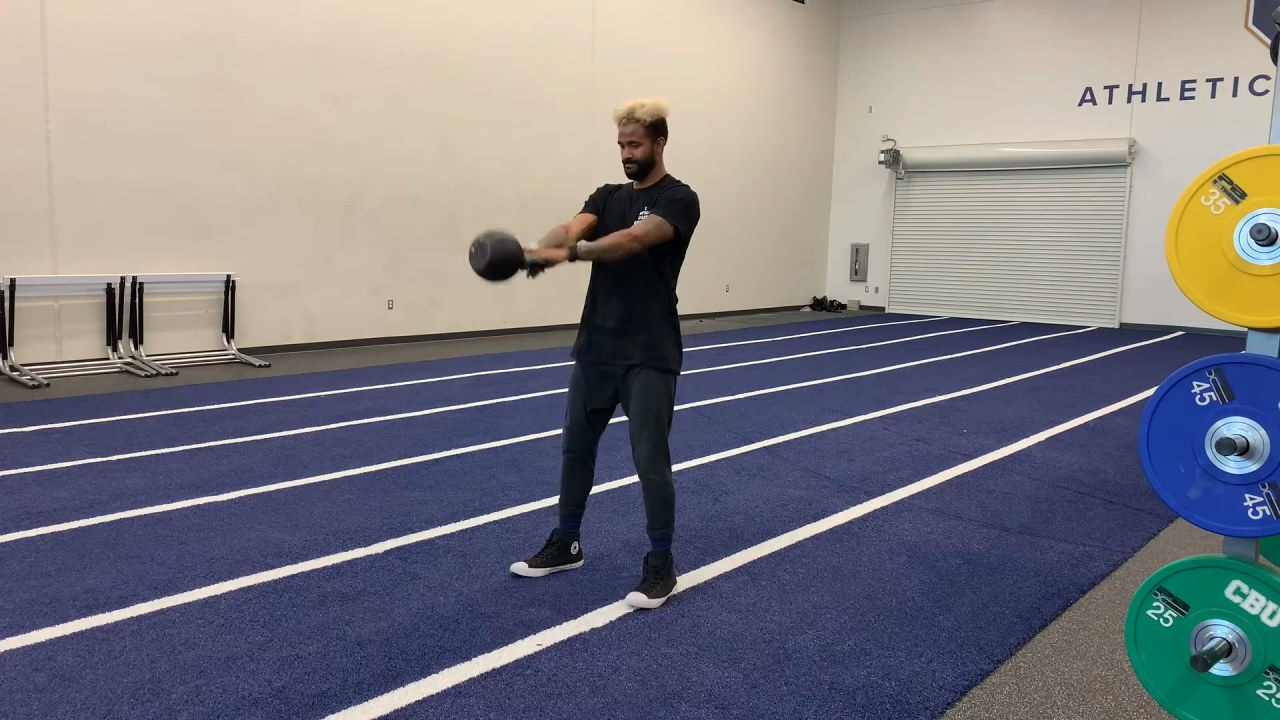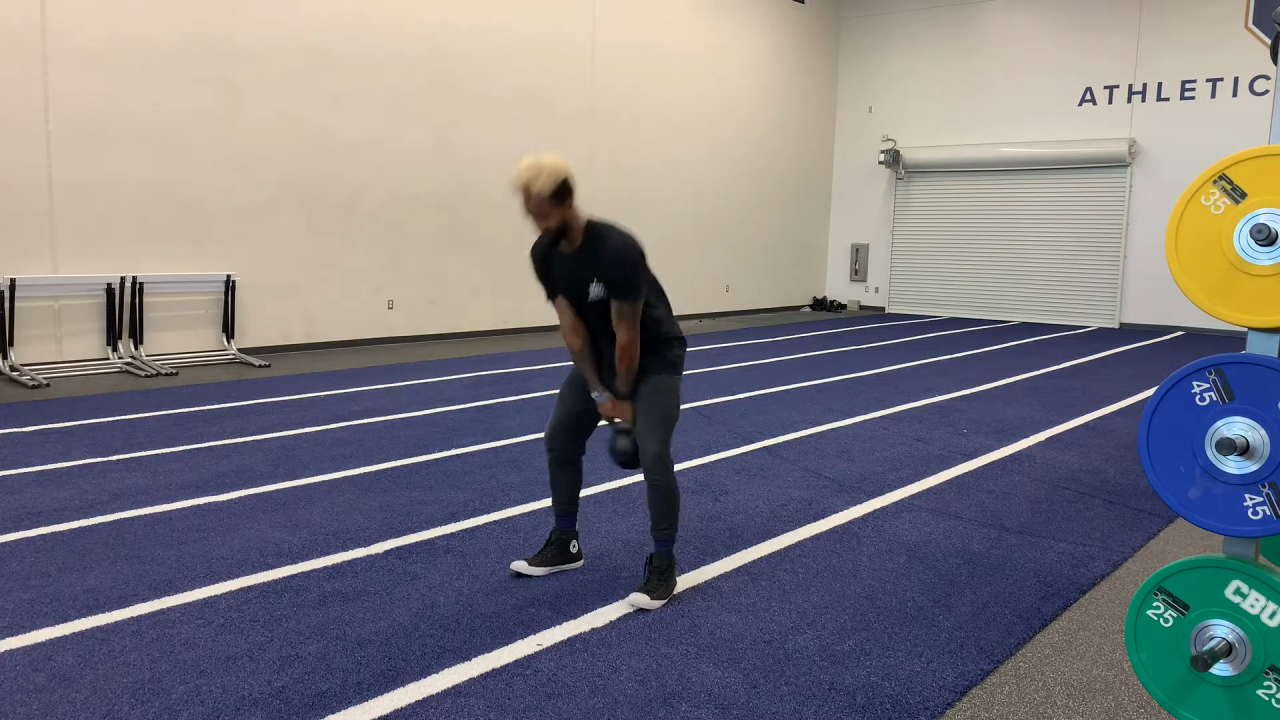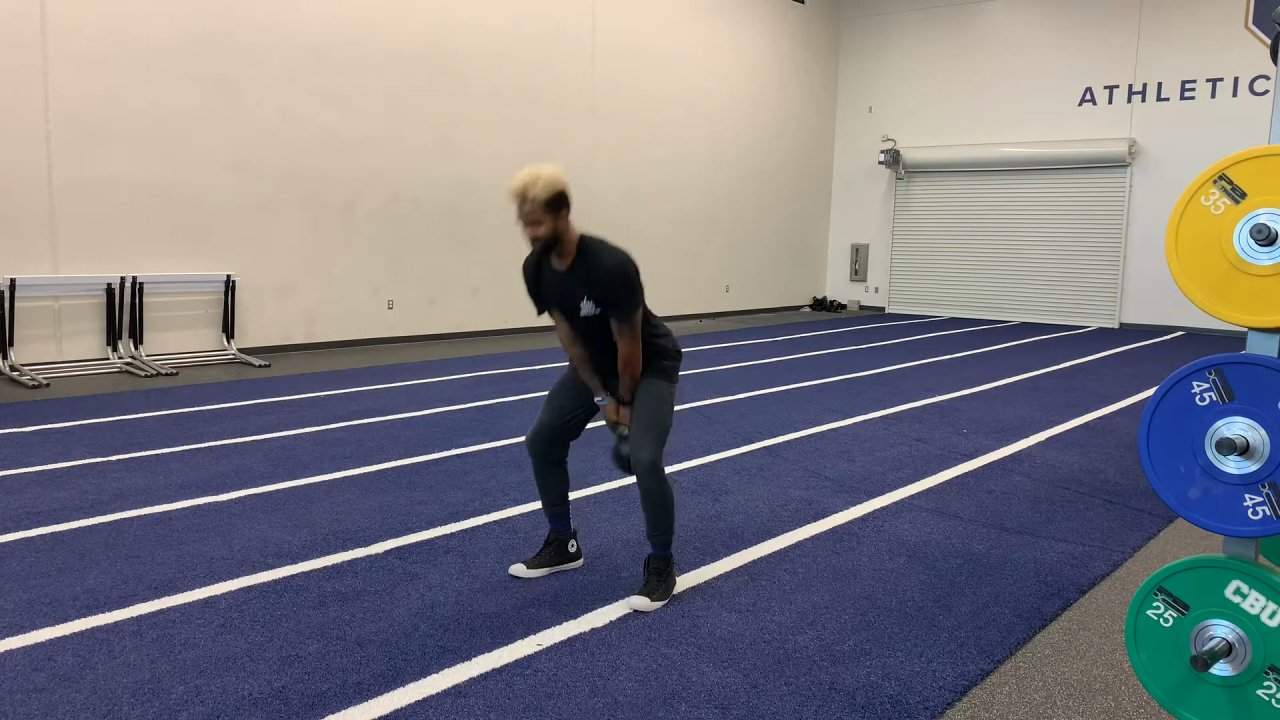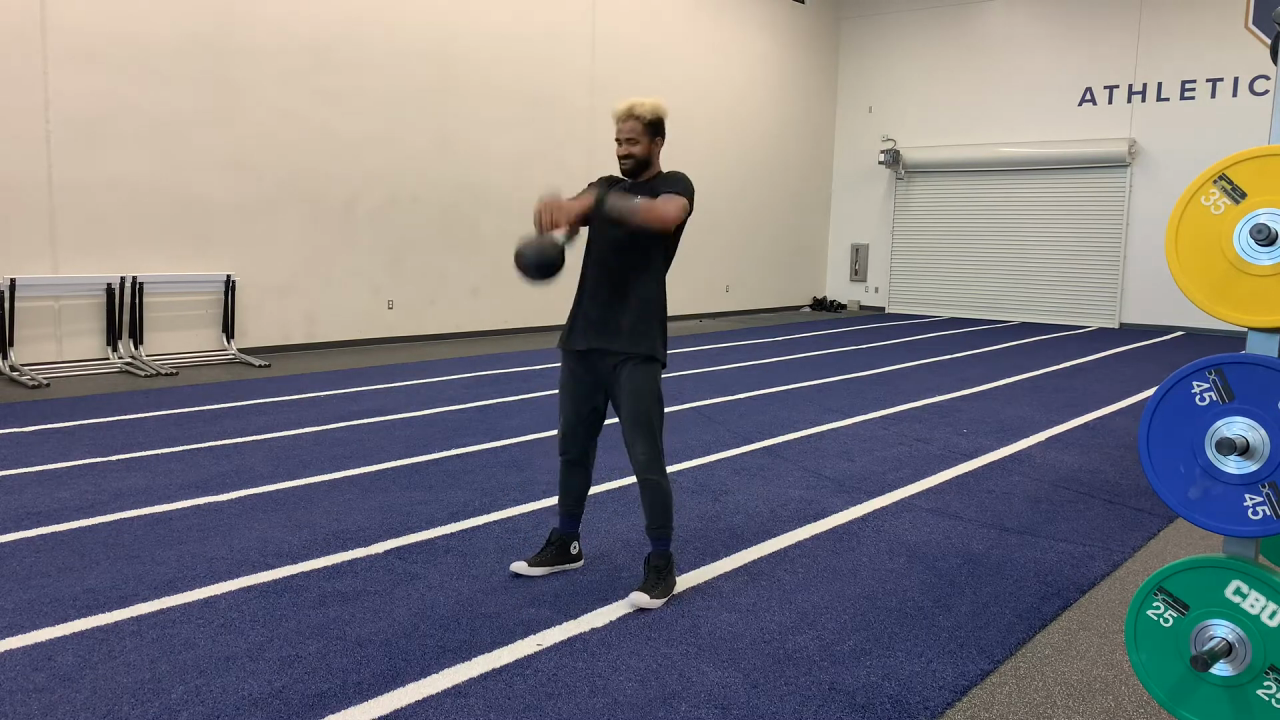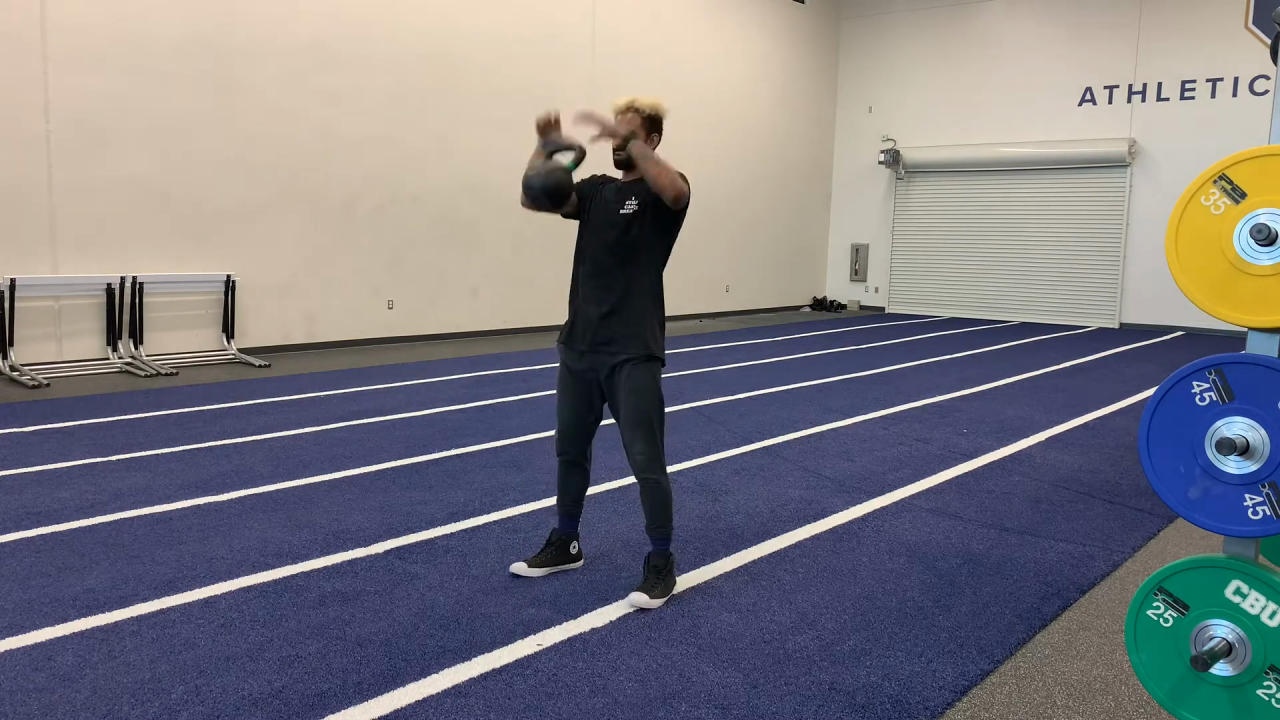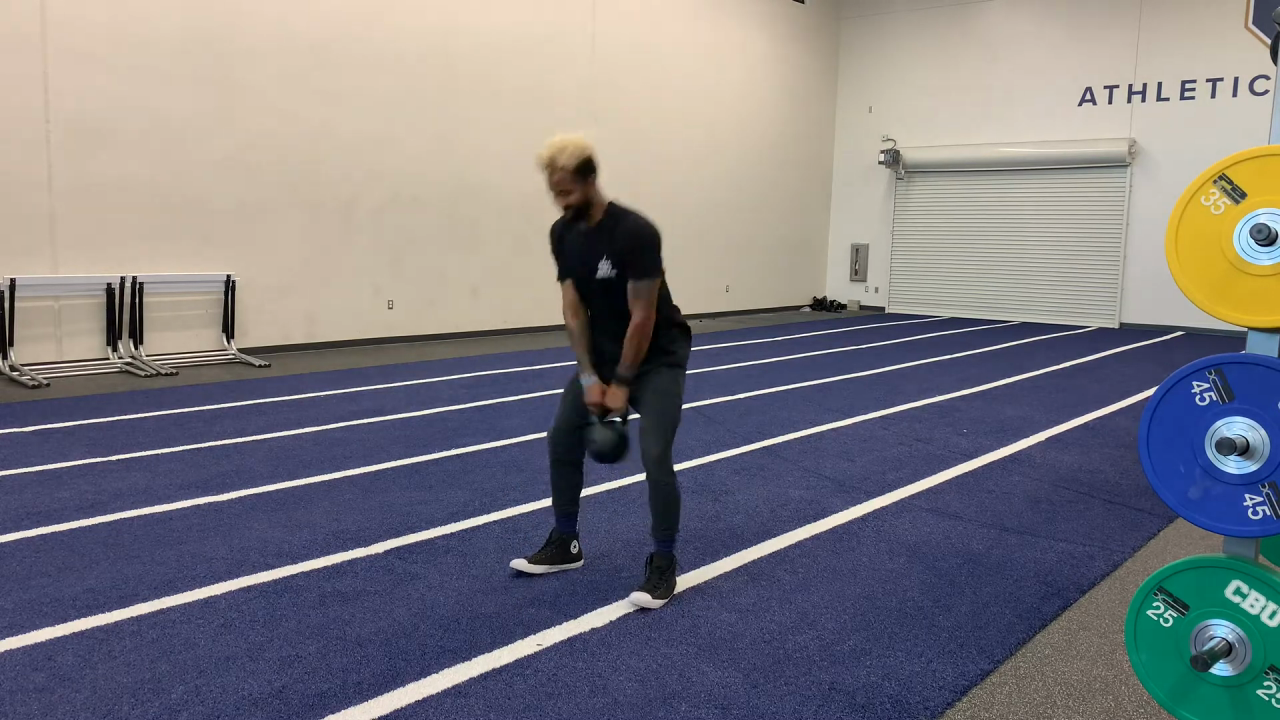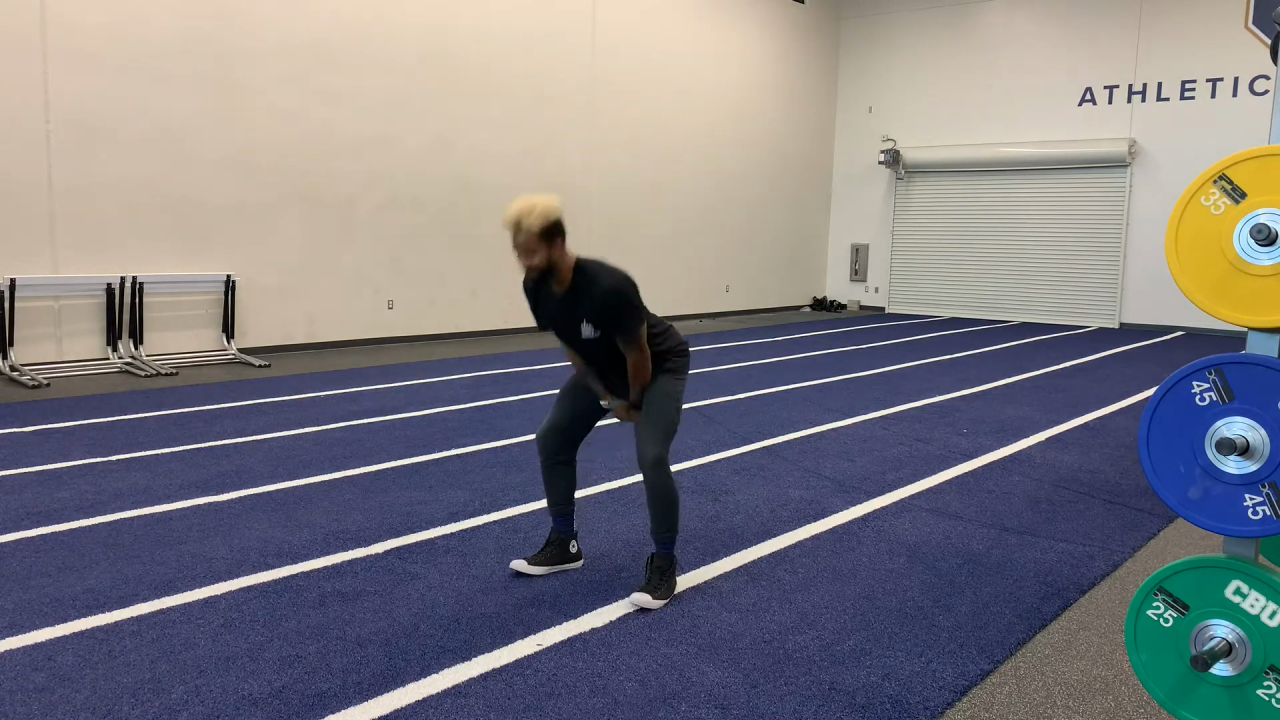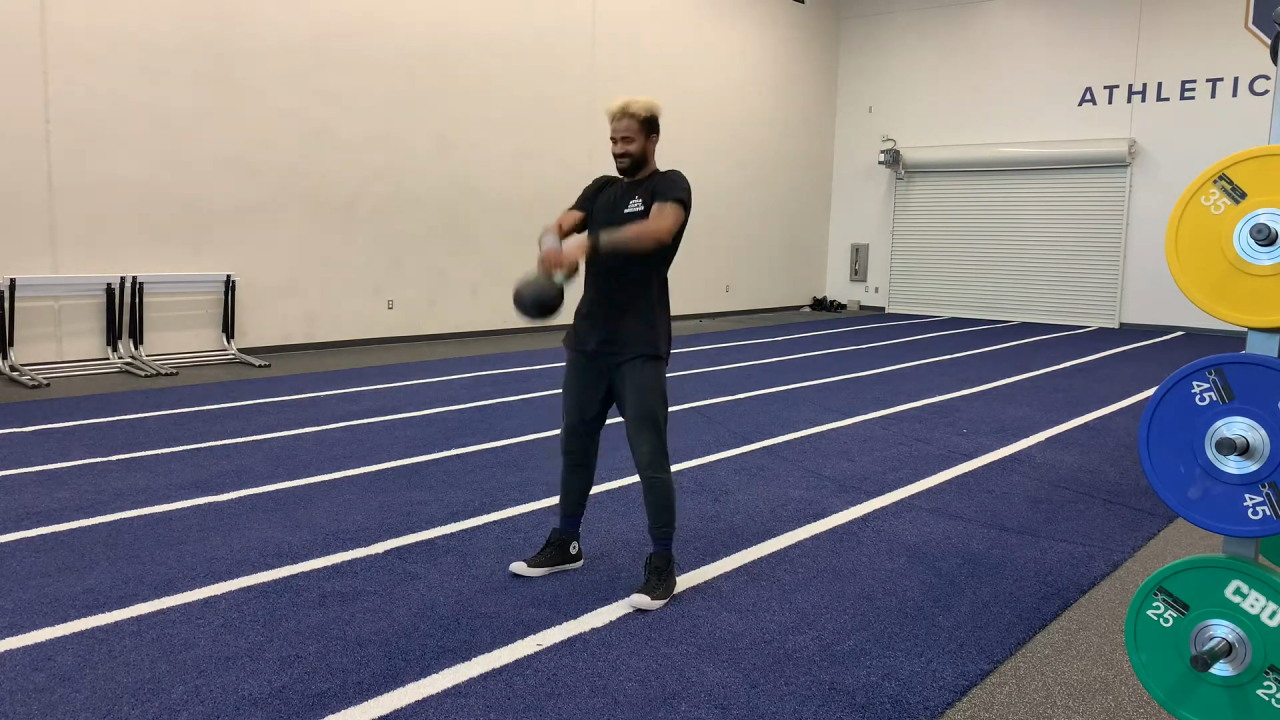
dt=0.4s
person 1, frame 1
left shoulder: (678, 199)
right shoulder: (607, 196)
left elbow: (633, 241)
right elbow: (574, 228)
left wrist: (567, 251)
right wrist: (541, 249)
left hip: (649, 355)
right hip: (596, 348)
left knee: (650, 460)
right knee: (576, 448)
left ankle: (660, 564)
right ankle: (565, 543)
person 1, frame 2
left shoulder: (617, 249)
right shoulder: (544, 254)
left elbow: (628, 335)
right elbow: (571, 327)
left wrist: (625, 396)
right wrist: (598, 391)
left hip: (656, 356)
right hip: (599, 354)
left knee: (653, 454)
right knee: (559, 439)
left ankle: (662, 568)
right ankle: (564, 545)
person 1, frame 3
left shoulder: (612, 268)
right shoulder: (536, 268)
left elbow: (630, 349)
right elbow: (570, 339)
left wrist: (625, 401)
right wrist: (606, 399)
left hip: (651, 363)
right hip: (593, 367)
left knee: (645, 458)
right knee: (542, 440)
left ankle: (662, 565)
right ankle: (562, 543)
person 1, frame 4
left shoulder: (672, 187)
right shoulder: (603, 187)
left elbow: (664, 217)
right elbow: (563, 216)
left wrist: (598, 204)
right wrist: (553, 210)
left hip: (635, 351)
right hip: (582, 344)
left knee: (645, 457)
right knee: (573, 449)
left ankle: (661, 564)
right ankle: (566, 543)
person 1, frame 5
left shoulder: (661, 187)
right shoulder: (595, 188)
left elbow: (673, 189)
right elbow: (532, 196)
left wrist: (623, 135)
right wrist: (546, 145)
left hip: (633, 351)
right hip: (579, 345)
left knee: (645, 459)
right knee: (570, 450)
left ankle: (661, 564)
right ankle: (565, 544)
person 1, frame 6
left shoulder: (633, 233)
right shoulder: (561, 233)
left elbow: (644, 317)
right elbow: (574, 308)
left wrist: (623, 384)
right wrist: (589, 377)
left hip: (659, 353)
right hip: (604, 351)
left knee: (655, 453)
right knee: (562, 438)
left ankle: (662, 565)
right ankle: (565, 543)
person 1, frame 7
left shoulder: (609, 288)
right shoulder: (536, 286)
left elbow: (639, 356)
right elbow: (573, 347)
left wrist: (635, 401)
right wrist: (610, 397)
left hip: (660, 364)
right hip: (600, 369)
left knee: (651, 453)
right knee: (552, 439)
left ankle: (664, 566)
right ankle: (563, 542)
person 1, frame 8
left shoulder: (669, 185)
right shoulder: (600, 191)
left elbow: (659, 231)
right elbow: (564, 223)
left wrist: (592, 242)
right wrist: (553, 241)
left hip: (640, 350)
right hip: (587, 342)
left knee: (650, 457)
right knee: (575, 446)
left ankle: (662, 565)
right ankle: (566, 544)
